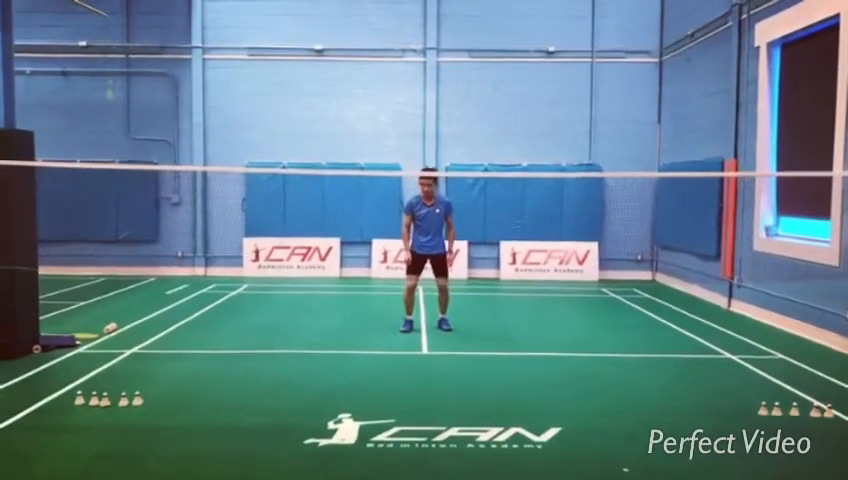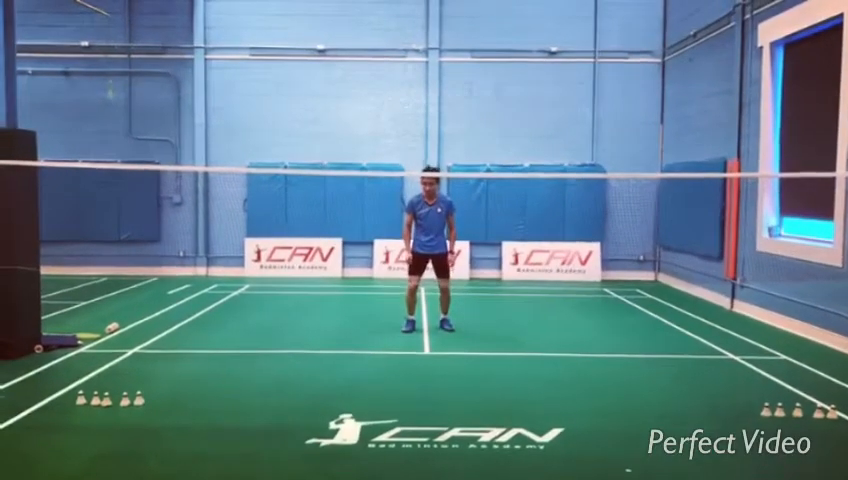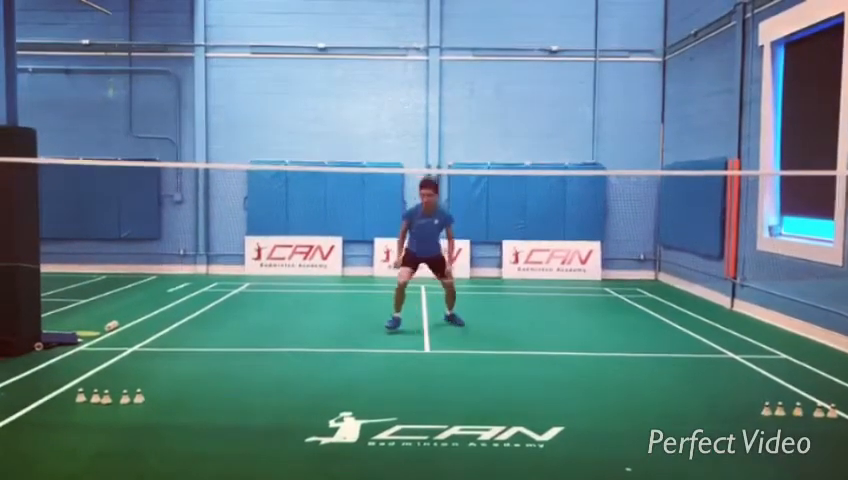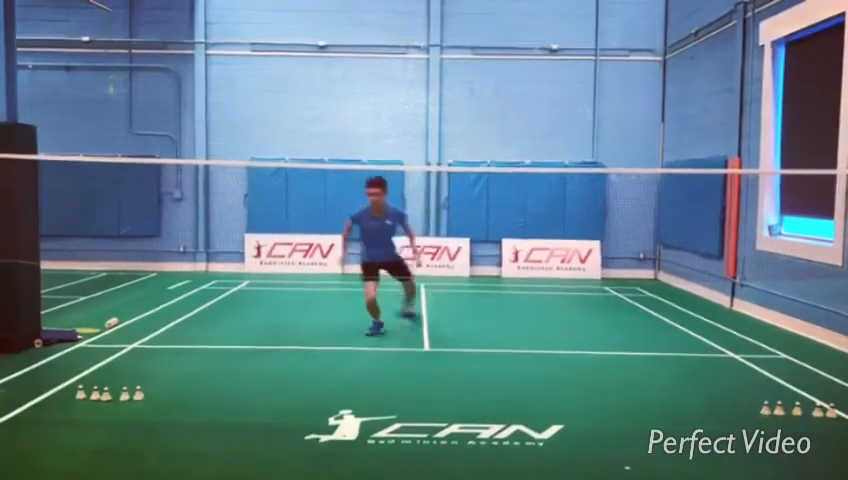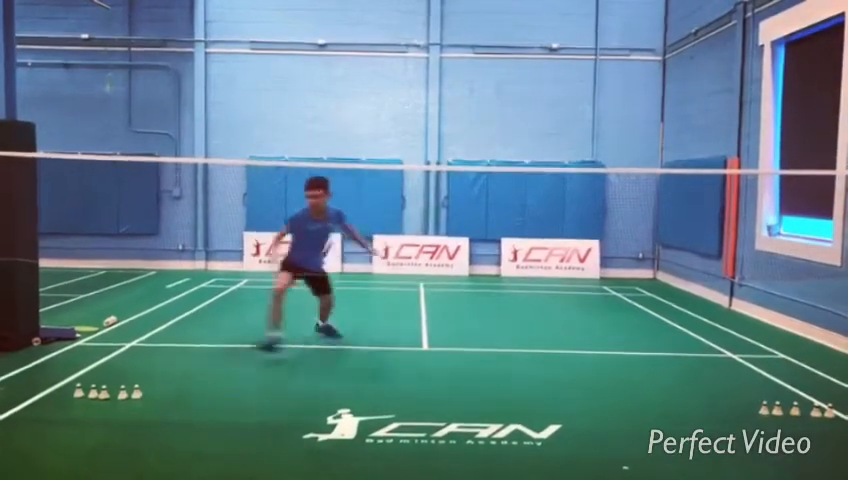
dt=0.3s
person 1, frame 1
left shoulder: (445, 203)
right shoulder: (412, 203)
left elbow: (450, 228)
right elbow: (406, 228)
left wrist: (450, 251)
right wrist: (407, 250)
left hip: (439, 251)
right hip: (417, 250)
left knee: (443, 286)
right knee: (410, 285)
left ankle: (442, 318)
right ankle: (408, 319)
person 1, frame 2
left shoulder: (447, 203)
right shoulder: (414, 202)
left elbow: (452, 228)
right elbow: (407, 227)
left wrist: (451, 252)
right wrist: (407, 250)
left hip: (440, 251)
right hip: (418, 250)
left knee: (444, 287)
right knee: (412, 286)
left ankle: (444, 318)
right ankle: (410, 319)
person 1, frame 3
left shoulder: (445, 215)
right shoulder: (411, 212)
left elbow: (450, 238)
right elbow: (403, 233)
left wrist: (449, 262)
right wrist: (399, 256)
left hip: (434, 254)
right hip: (413, 252)
left knee: (450, 285)
right knee: (402, 282)
left ankle: (450, 314)
right ankle: (396, 317)
person 1, frame 4
left shoulder: (396, 214)
right shoulder: (361, 215)
left elbow: (408, 231)
right elbow: (347, 228)
left wrist: (414, 249)
right wrist: (343, 250)
left hip: (390, 258)
right hip: (369, 260)
left knee: (411, 286)
right knee: (371, 298)
left ankle: (407, 309)
right ankle: (377, 321)
person 1, frame 5
left shoulder: (336, 215)
right shoulder: (298, 218)
left elbow: (348, 230)
right elbow: (280, 236)
left wrist: (367, 246)
right wrist: (273, 249)
left hip: (315, 266)
right hip: (293, 262)
left knee: (328, 305)
right knee: (279, 288)
left ankle: (323, 324)
right ankle: (274, 335)
